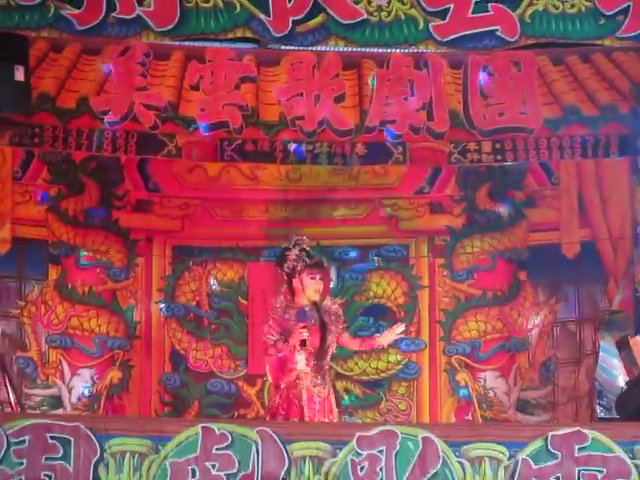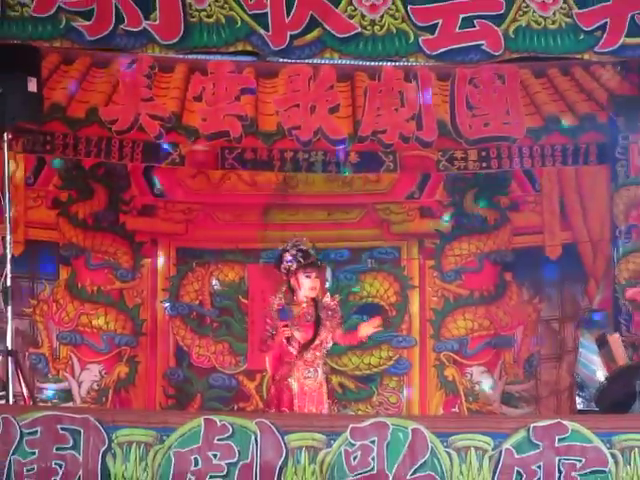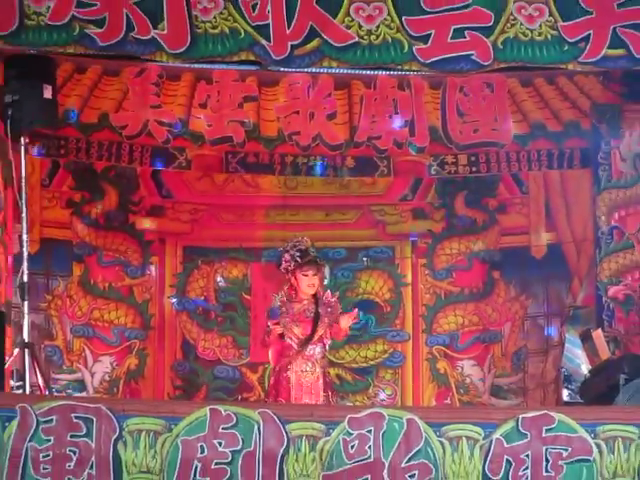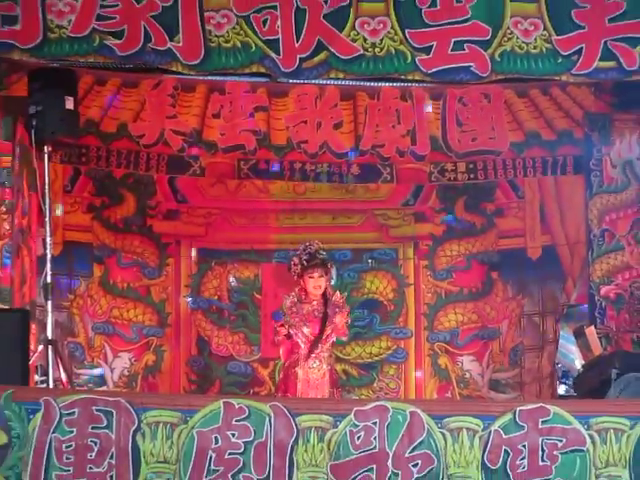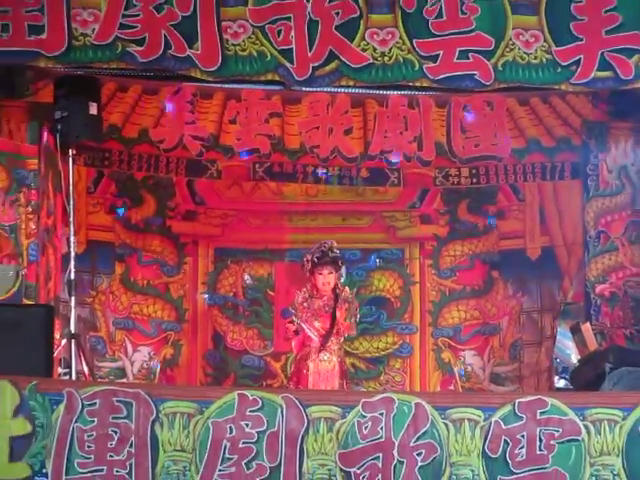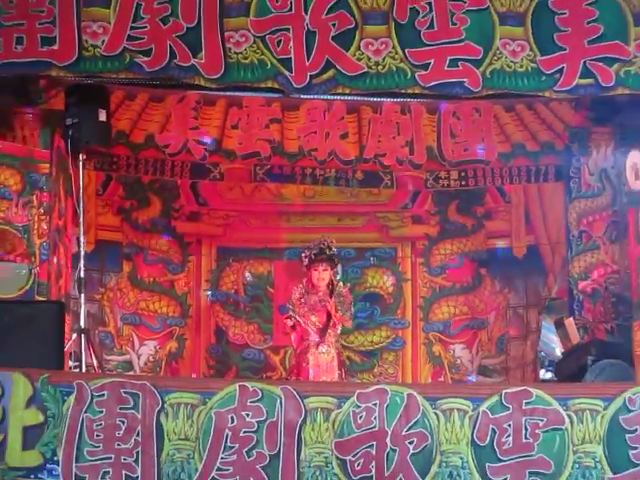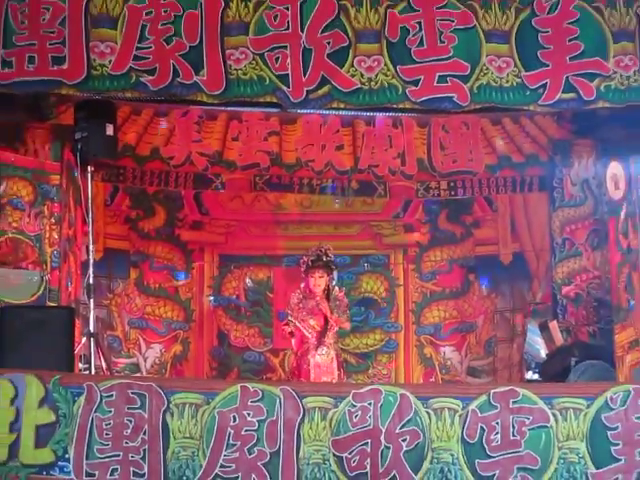
dt=0.2s
person 1, frame 1
left shoulder: (328, 313)
right shoulder: (281, 313)
left elbow: (349, 342)
right elbow: (269, 352)
left wrist: (378, 340)
right wrist: (289, 341)
left hip: (322, 390)
right hip: (293, 390)
person 1, frame 2
left shoulder: (326, 308)
right shoulder: (279, 309)
left elbow: (340, 338)
right elbow: (266, 346)
left wrist: (359, 333)
right wrist: (277, 338)
left hip: (317, 381)
right hip: (289, 381)
person 1, frame 3
left shoulder: (327, 304)
right shoulder: (281, 305)
left elbow: (336, 337)
right elbow: (270, 342)
left wrist: (342, 327)
right wrist: (274, 333)
left hip: (316, 375)
right hip: (289, 374)
person 1, frame 4
left shoulder: (335, 304)
right shoulder: (292, 305)
left elbow: (344, 336)
right elbow: (284, 341)
left wrist: (340, 325)
right wrist: (281, 334)
left hip: (323, 371)
right hip: (297, 370)
person 1, frame 5
left shoulder: (345, 299)
right shoulder: (303, 299)
left elbow: (352, 332)
right elbow: (296, 334)
left wrist: (343, 321)
right wrist: (291, 329)
left hip: (333, 363)
right hip: (308, 363)
person 1, frame 6
left shoulder: (340, 294)
right shoulder: (300, 294)
left elbow: (349, 324)
right elbow: (295, 328)
left wrist: (335, 313)
right wrist: (290, 324)
left hip: (331, 356)
right hip: (307, 356)
person 1, frame 7
left shoulder: (336, 298)
right shoulder: (298, 299)
left elbow: (347, 325)
right elbow: (295, 331)
left wrist: (330, 314)
right wrist: (288, 329)
left hip: (330, 358)
right hip: (307, 358)
